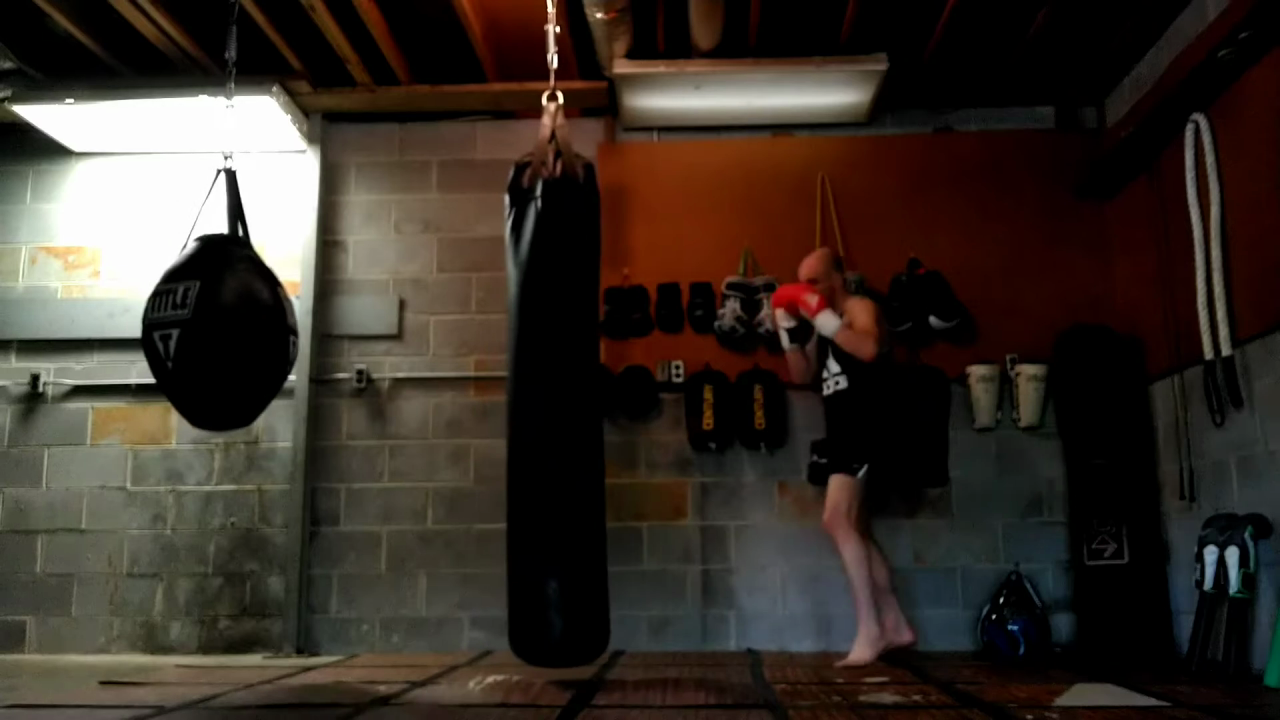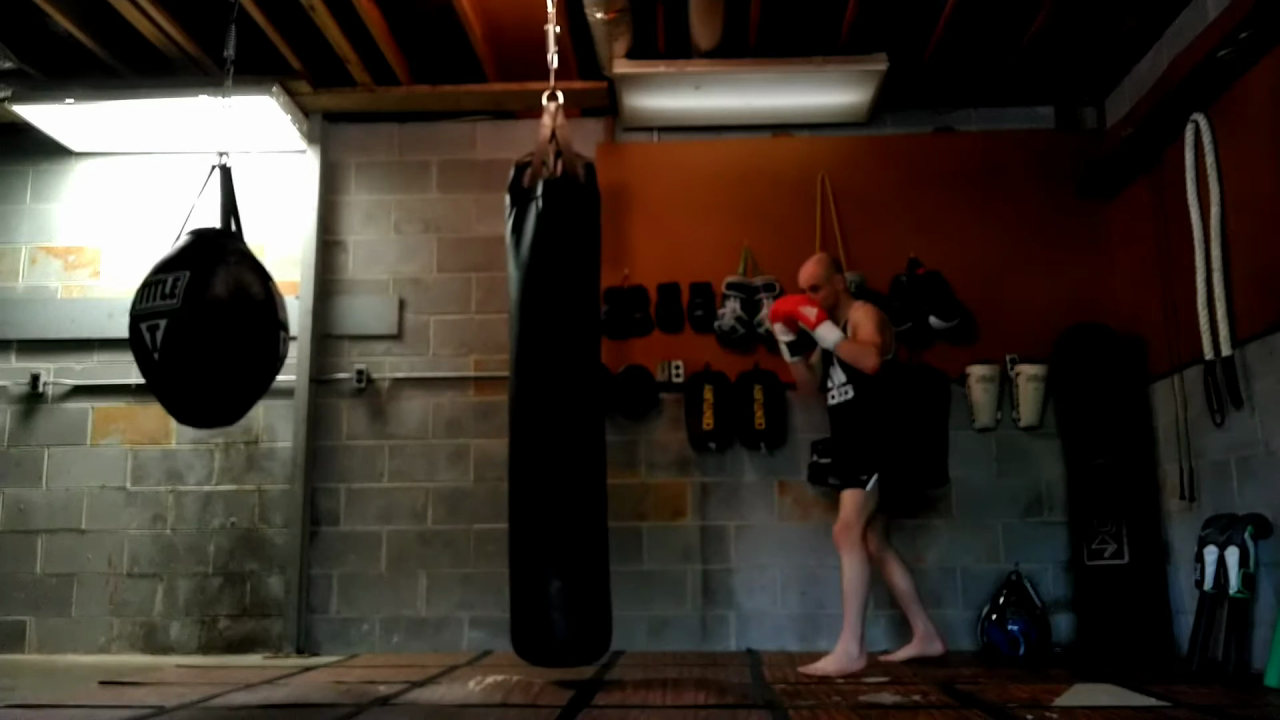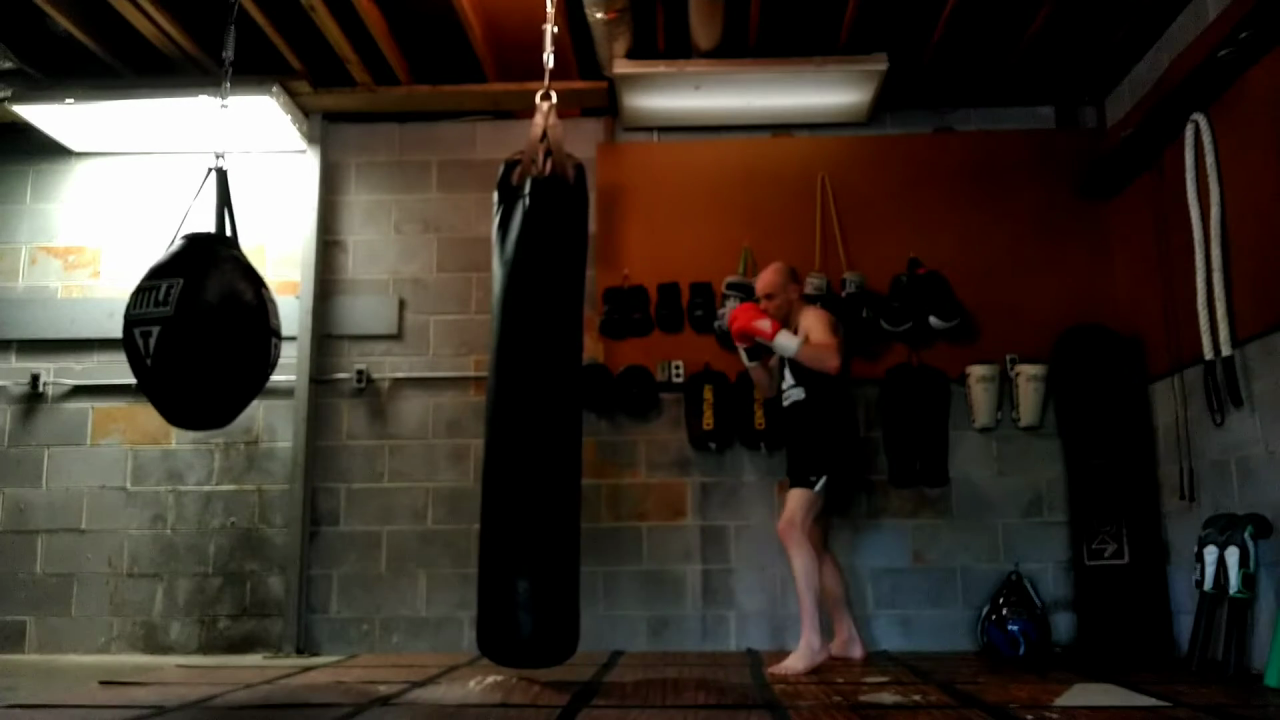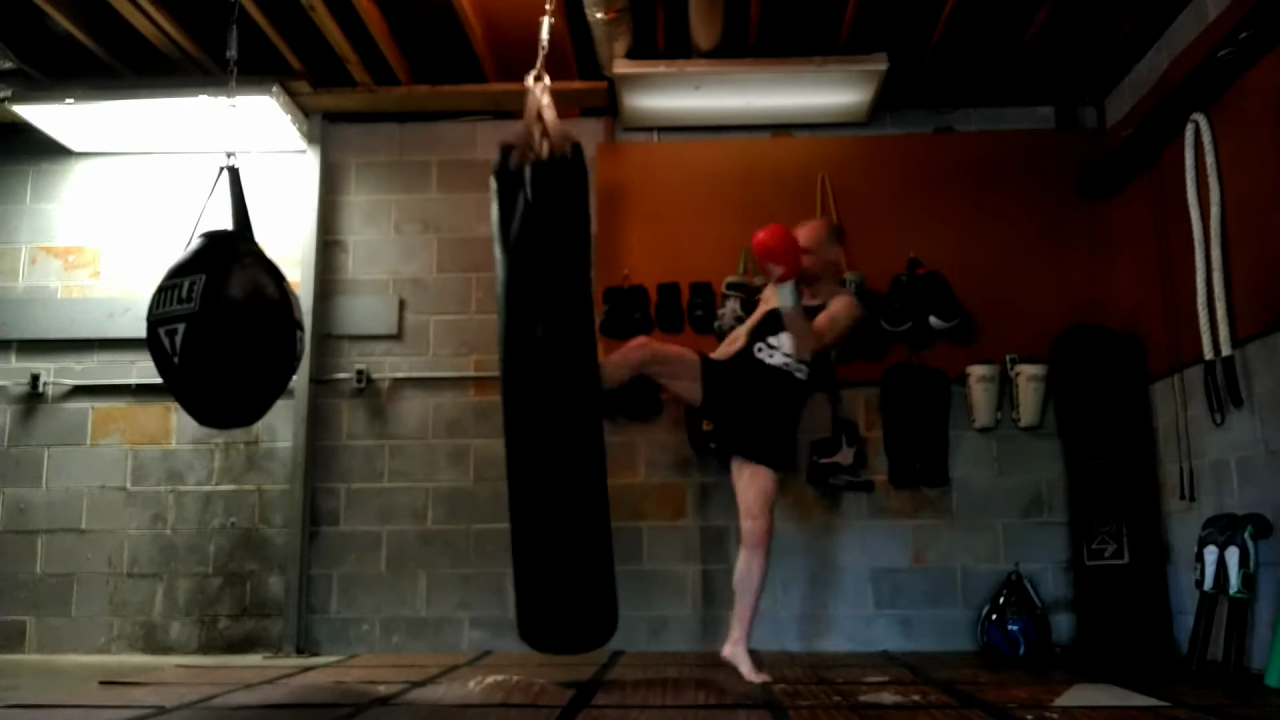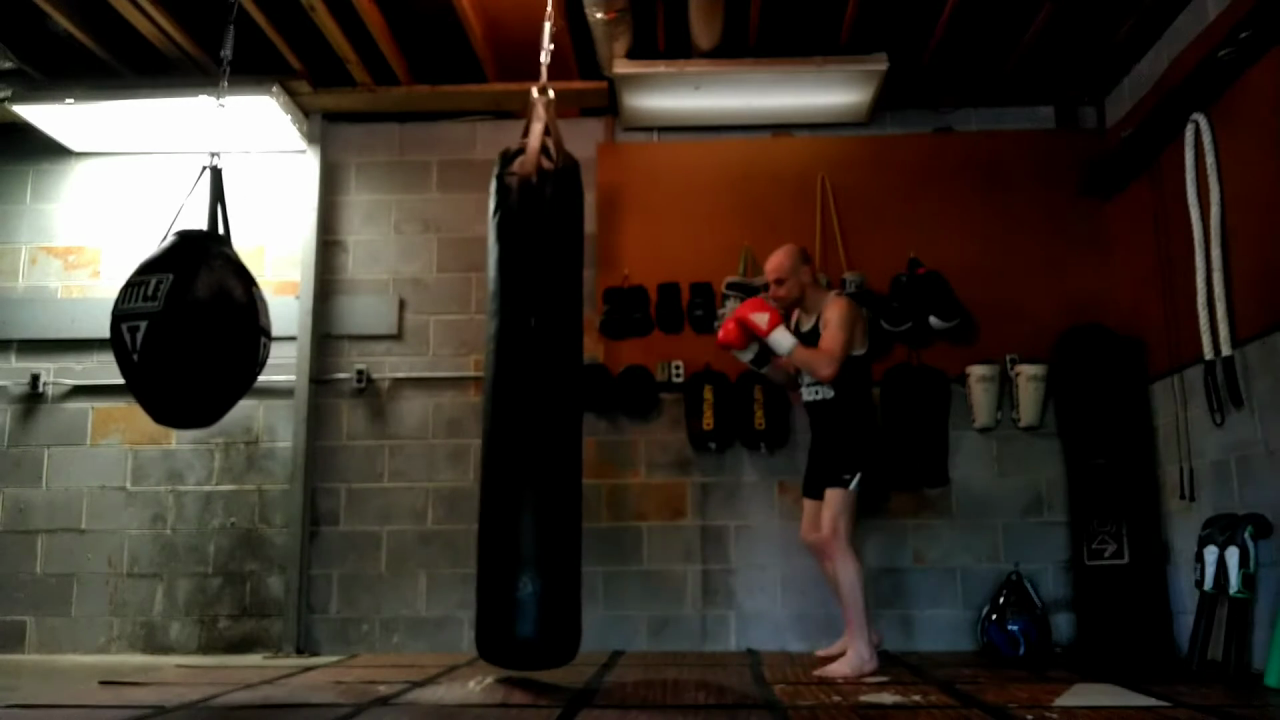
dt=1s
person 1, frame 1
left shoulder: (860, 308)
right shoulder: (827, 321)
left elbow: (869, 350)
right elbow: (801, 374)
left wrist: (819, 313)
right wrist: (788, 322)
left hip: (865, 432)
right hip: (845, 435)
left knee: (836, 518)
right knee: (855, 531)
left ankle: (869, 629)
right ankle: (894, 625)
person 1, frame 2
left shoulder: (864, 315)
right shoulder: (834, 325)
left elbow: (870, 361)
right elbow: (809, 384)
left wrist: (819, 326)
right wrist: (789, 336)
left hip: (875, 443)
right hip: (855, 446)
left knee: (847, 532)
right knee: (874, 545)
left ankle: (850, 649)
right ankle: (925, 636)
person 1, frame 3
left shoulder: (814, 319)
right shoulder: (788, 332)
left elbow: (832, 362)
right elbow: (768, 386)
left wrist: (774, 336)
right wrist: (749, 345)
left hip: (823, 444)
right hip: (804, 448)
left knee: (792, 528)
right knee: (812, 543)
left ankle: (811, 642)
right ankle: (847, 638)
person 1, frame 4
left shoulder: (843, 304)
right shoulder: (776, 290)
left elbow: (807, 343)
left wrist: (786, 288)
left hip: (769, 417)
right hip: (729, 386)
left knee: (756, 531)
right knee: (645, 350)
left ankle: (737, 643)
person 1, frame 5
left shoulder: (839, 310)
right shoulder: (796, 317)
left elbow: (826, 368)
right elbow: (789, 374)
left wrist: (773, 333)
right wrist: (750, 351)
left hip: (851, 437)
right hip: (825, 439)
left knee: (832, 536)
right knee: (814, 537)
left ankle: (862, 651)
right ankle: (857, 633)
